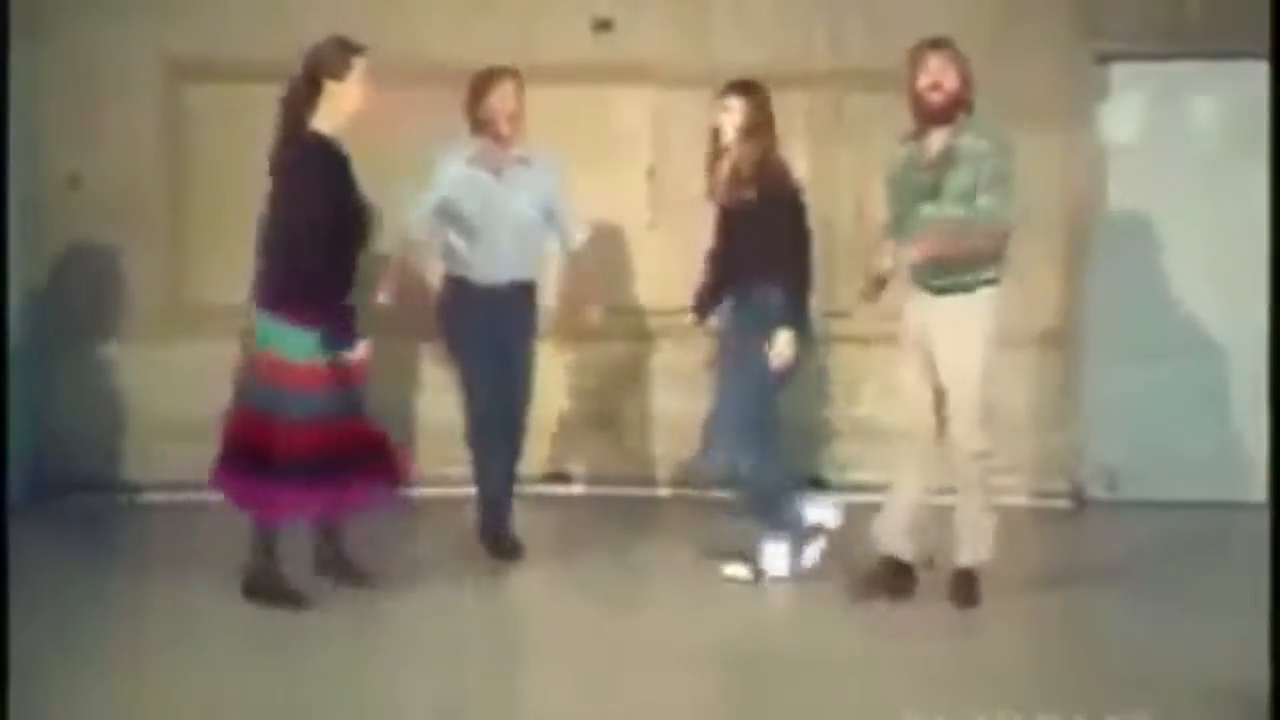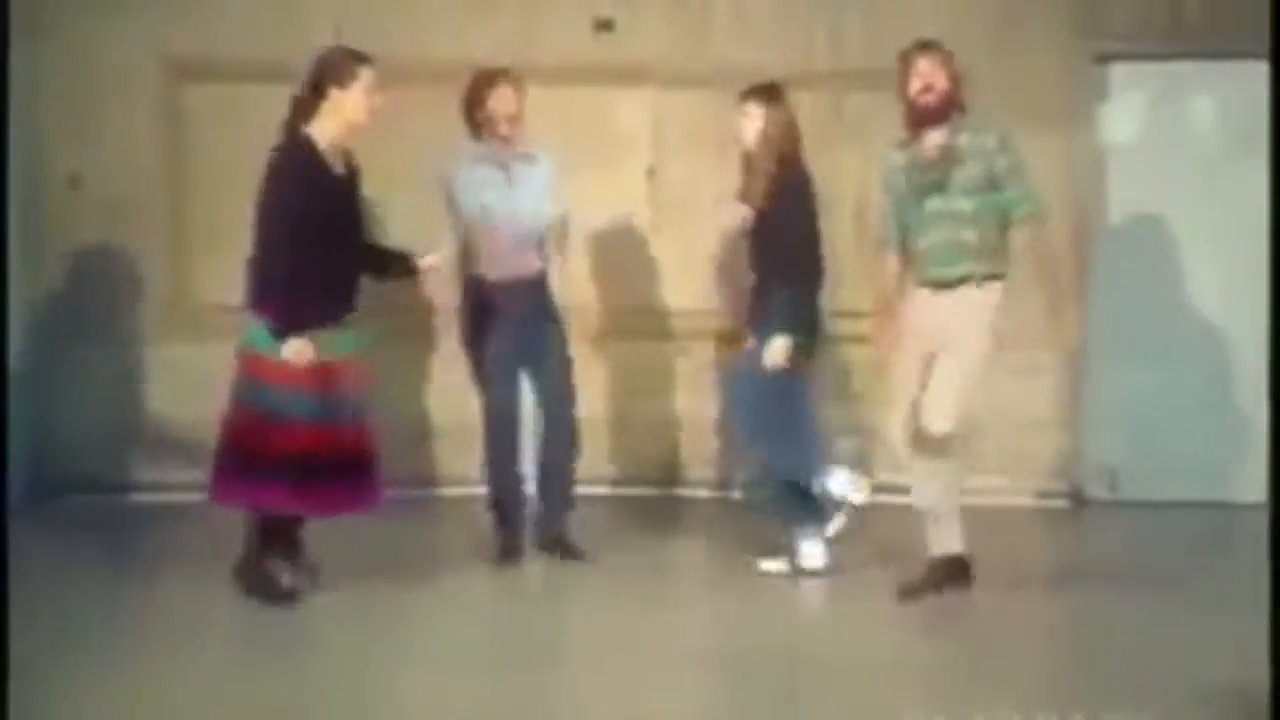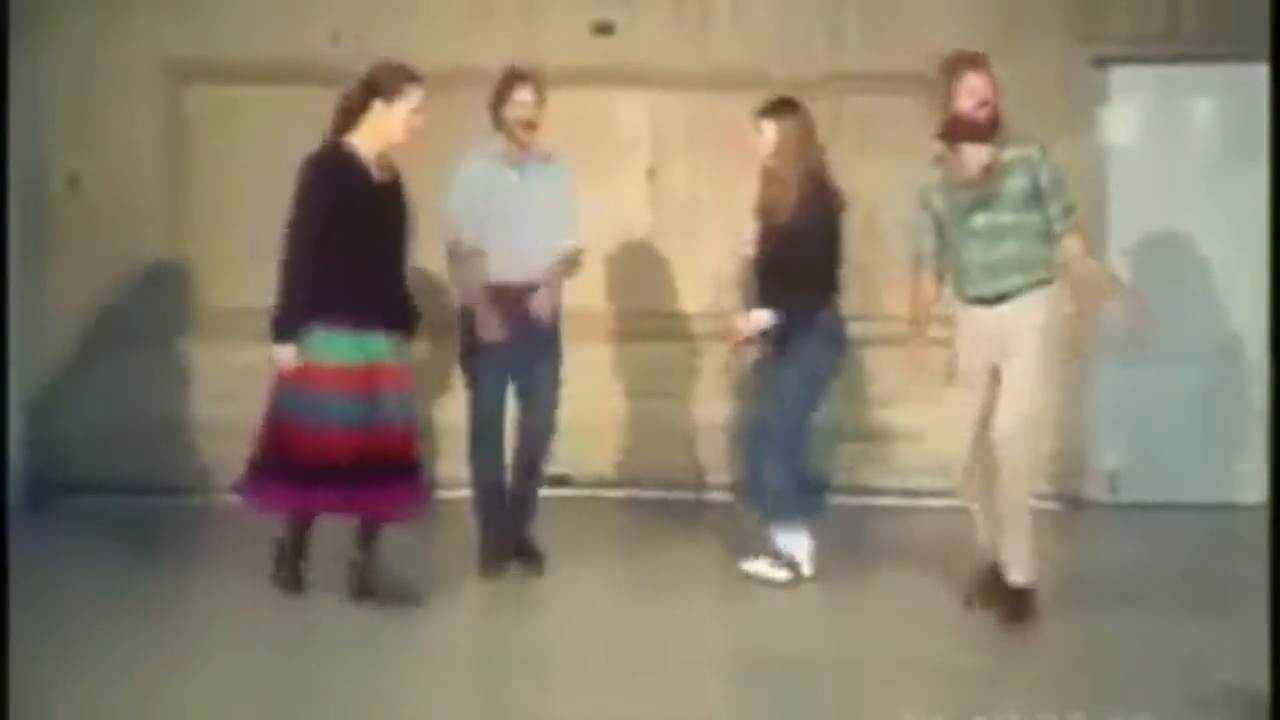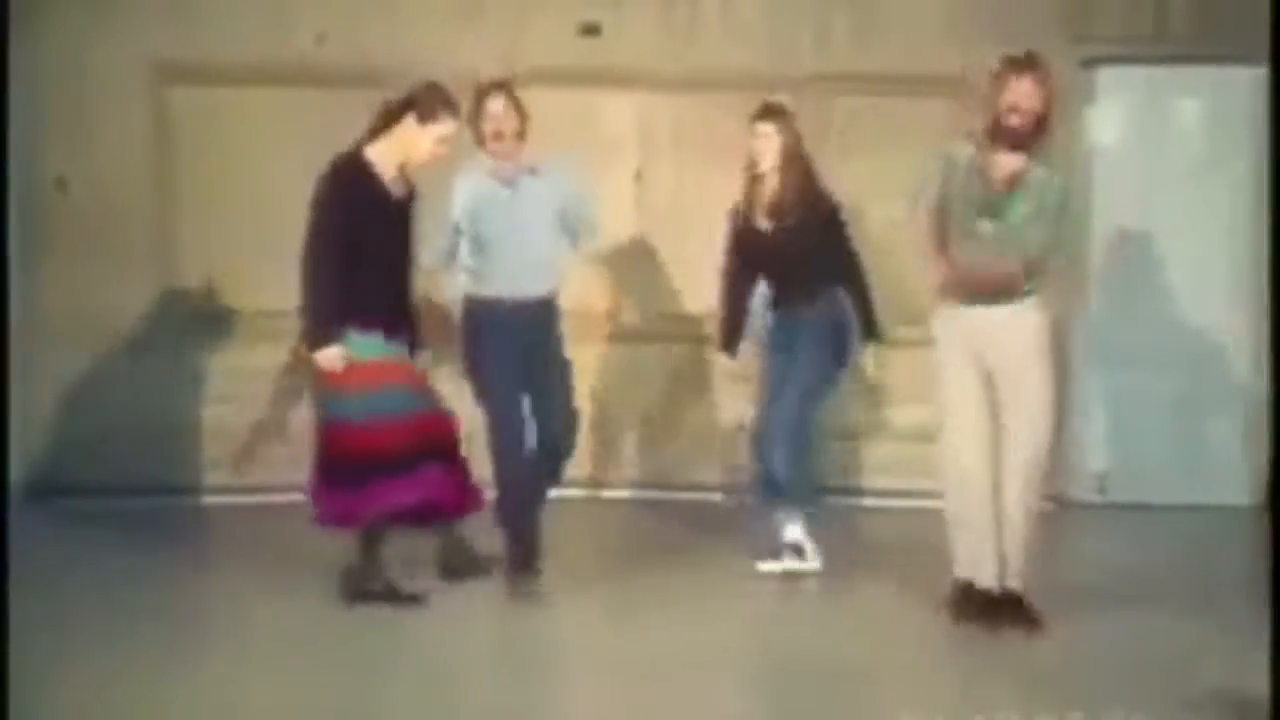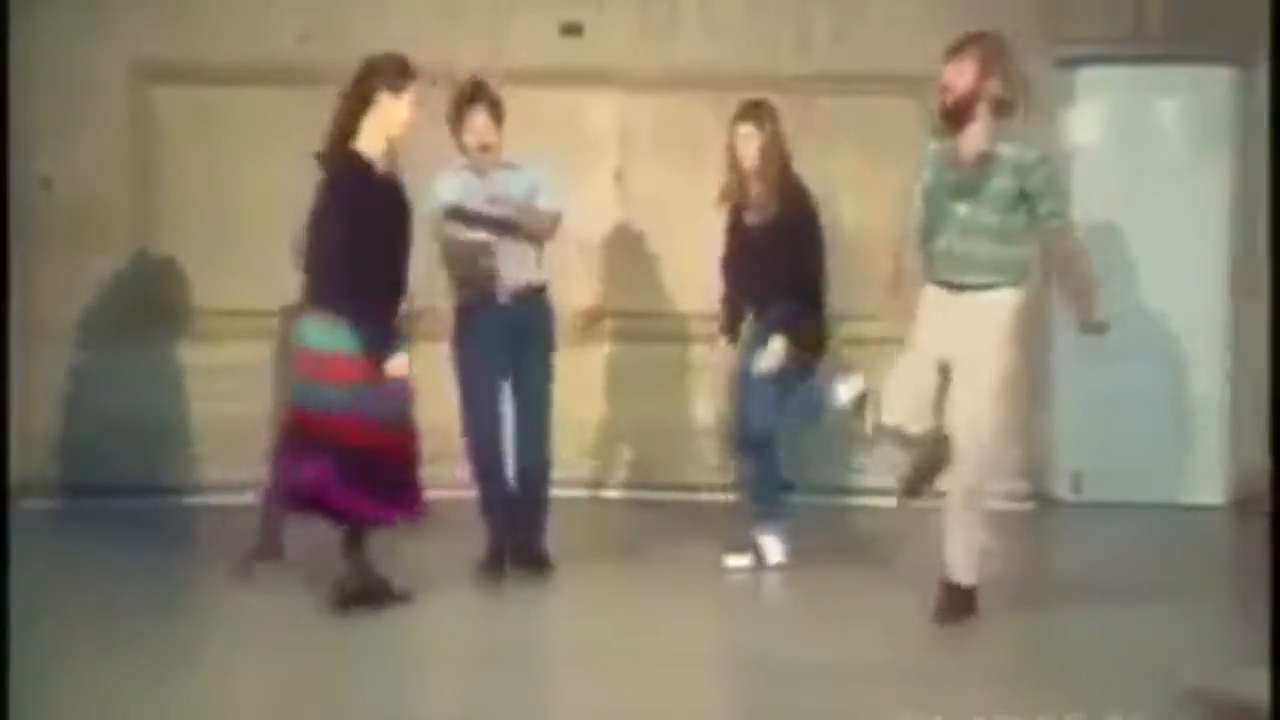
dt=0.5s
person 1, frame 1
left shoulder: (987, 149)
right shoulder: (906, 159)
left elbow: (988, 234)
left wrist: (927, 247)
right wrist: (881, 272)
left hip: (968, 304)
right hip: (917, 304)
left knee: (966, 441)
right knee: (915, 434)
left ankle: (969, 565)
right ankle: (897, 555)
person 1, frame 2
left shoulder: (989, 146)
right shoulder: (899, 164)
left elbow: (1027, 223)
right elbow: (893, 249)
left wrist: (1055, 293)
right wrist: (886, 320)
left hip: (972, 300)
right hip: (920, 301)
left knee: (936, 423)
right knee: (904, 426)
right ankle: (947, 556)
person 1, frame 3
left shoulder: (1030, 160)
right shoulder: (935, 183)
left elbow: (1066, 236)
right elbow: (928, 264)
left wrist: (1112, 286)
right wrist: (919, 331)
left hip: (1027, 313)
right hip: (972, 320)
left knee: (1013, 436)
right knee: (964, 445)
left ankle: (1019, 578)
right ankle: (999, 557)
person 1, frame 4
left shoulder: (1048, 183)
right shoulder: (960, 158)
left elbow: (1024, 265)
right elbow: (934, 213)
left wrist: (963, 271)
right wrist: (934, 254)
left hip: (1016, 320)
right hip: (957, 315)
left knee: (1028, 447)
right knee: (963, 441)
left ankle: (1008, 584)
right ankle: (972, 579)
person 1, frame 5
left shoulder: (1024, 161)
right shoulder: (935, 154)
left elbow: (1057, 238)
left wrist: (1086, 307)
right wrist: (905, 270)
left hip: (988, 310)
right hip: (934, 304)
left knee: (971, 445)
right knee: (895, 422)
left ankle: (961, 582)
person 2, frame 1
left shoulder: (310, 151)
right shoulder: (315, 157)
right elbow: (315, 250)
right wrist: (342, 332)
left hip: (303, 313)
right hip: (301, 320)
left knee: (330, 429)
right knee: (294, 437)
left ankle: (328, 547)
right ankle: (262, 567)
person 2, frame 2
left shoulder: (345, 165)
right shoulder: (293, 160)
right elbow: (273, 251)
left wrist: (408, 264)
right wrist: (289, 328)
left hip: (331, 324)
right hip: (289, 328)
left knee: (321, 440)
right knee: (285, 440)
left ankle: (285, 550)
right ankle: (255, 558)
person 2, frame 3
left shoulder: (390, 177)
right shoulder: (327, 168)
right elbow: (301, 253)
left wrist: (407, 322)
right wrist: (287, 333)
left hip: (377, 335)
right hip: (329, 332)
left knee: (384, 451)
right knee: (319, 447)
left ankle: (367, 566)
right ankle: (292, 549)
person 2, frame 4
left shoulder: (402, 187)
right shoulder: (346, 178)
right elbow: (320, 260)
left wrist: (406, 338)
right wrist: (321, 336)
left hip: (386, 339)
right hip: (353, 340)
left knee: (391, 449)
right knee: (379, 448)
left ankle: (369, 571)
person 2, frame 5
left shoulder: (381, 169)
right shoulder: (350, 175)
right elbow: (340, 268)
left wrist: (384, 338)
right wrist: (384, 346)
left hip: (368, 331)
right hip: (343, 339)
left knee: (377, 448)
right knee: (342, 440)
left ankle: (359, 573)
person 3, frame 1
left shoulder: (542, 171)
right shoulder: (452, 168)
left elbow: (570, 237)
right elbow: (418, 231)
right wrist: (389, 286)
left hip: (517, 298)
right hip: (465, 297)
left knee: (512, 409)
right knee: (485, 406)
left ankle: (495, 516)
right ankle: (493, 515)
person 3, frame 2
left shoulder: (540, 164)
right shoulder: (464, 170)
left elbow: (555, 223)
right elbow: (471, 232)
left wrist: (550, 233)
right wrist: (499, 253)
left hip: (535, 296)
right hip: (487, 300)
left knee: (560, 408)
right knee: (502, 415)
left ankle: (553, 523)
right ankle: (509, 527)
person 3, frame 3
left shoulder: (557, 171)
right shoulder: (473, 170)
left elbow: (570, 248)
right elbow: (459, 251)
left wrist: (552, 286)
right wrist: (481, 308)
left hip: (537, 306)
right hip: (488, 305)
left knee: (539, 421)
right knee: (487, 421)
left ankle: (518, 529)
right ankle: (492, 535)
person 3, frame 4
left shoulder: (555, 180)
right shoulder: (465, 187)
left elbow: (587, 238)
right elbow: (439, 257)
left hip: (541, 316)
right hip: (488, 319)
left knee: (561, 428)
right knee: (508, 435)
left ankle: (522, 509)
right ankle: (520, 547)
person 3, frame 5
left shoulder: (528, 177)
right shoulder: (447, 185)
left elbow: (547, 225)
right elbow: (452, 245)
left wrist: (501, 211)
right wrist: (484, 259)
left hip: (530, 307)
right hip: (478, 310)
left knee: (533, 423)
right knee: (481, 428)
left ankle: (529, 538)
right ankle: (500, 539)
person 4, frame 1
left shoulder: (773, 180)
right shoulder: (730, 181)
left elbow: (796, 256)
left wrist: (789, 324)
right wrist: (702, 308)
left hip: (771, 317)
right hip: (740, 315)
left knee: (735, 431)
right knee: (741, 431)
left ankle: (795, 535)
right ankle: (776, 550)
person 4, frame 2
left shoulder: (788, 182)
right shoulder: (768, 182)
left elbow: (802, 262)
left wrist: (784, 331)
right wrist: (757, 326)
left hip: (784, 321)
right hip: (772, 318)
left knee: (756, 415)
right knee: (779, 425)
right ankle: (806, 545)
person 4, frame 3
left shoulder: (817, 199)
right shoulder: (782, 197)
left elbow: (819, 275)
left wrist: (771, 314)
right wrist: (762, 328)
left hip: (813, 332)
right hip: (789, 332)
left knee: (775, 433)
right knee: (760, 433)
left ankle: (793, 547)
right ankle: (790, 540)
person 4, frame 4
left shoulder: (813, 203)
right shoulder: (746, 213)
left elbow: (848, 268)
right elbow: (737, 280)
left wrist: (869, 333)
right wrist: (729, 343)
left hip: (823, 322)
right hip: (784, 324)
left knee: (781, 425)
right knee: (775, 430)
left ankle: (793, 531)
right ankle: (795, 541)
person 4, frame 5
left shoulder: (793, 201)
right shoulder: (740, 205)
left elbow: (809, 275)
left wrist: (786, 335)
right wrist: (730, 332)
left hip: (793, 329)
right hip: (763, 326)
left knee: (757, 420)
right knee: (754, 428)
right ankle: (776, 525)
